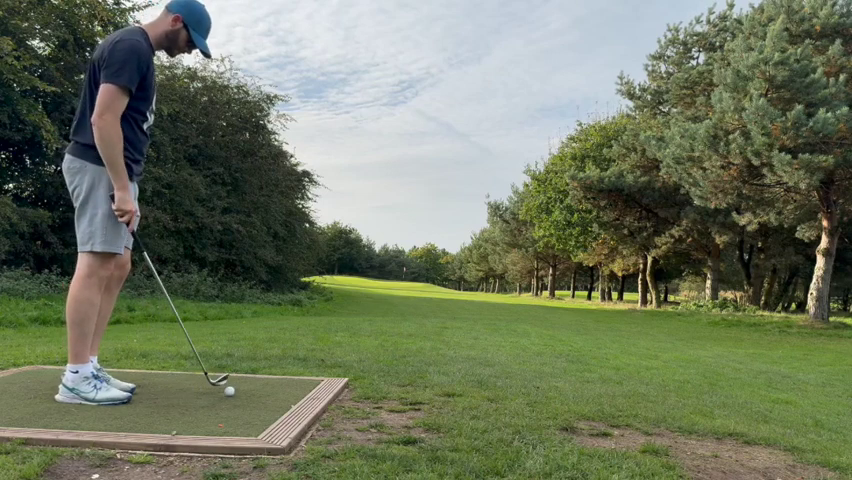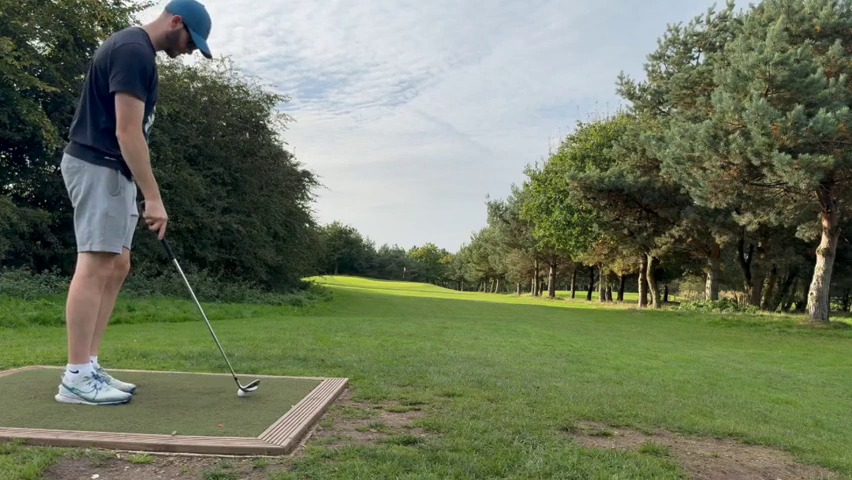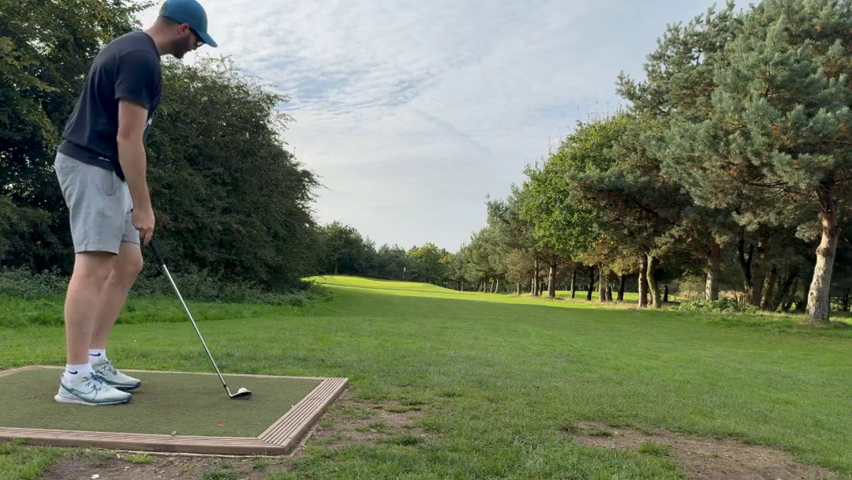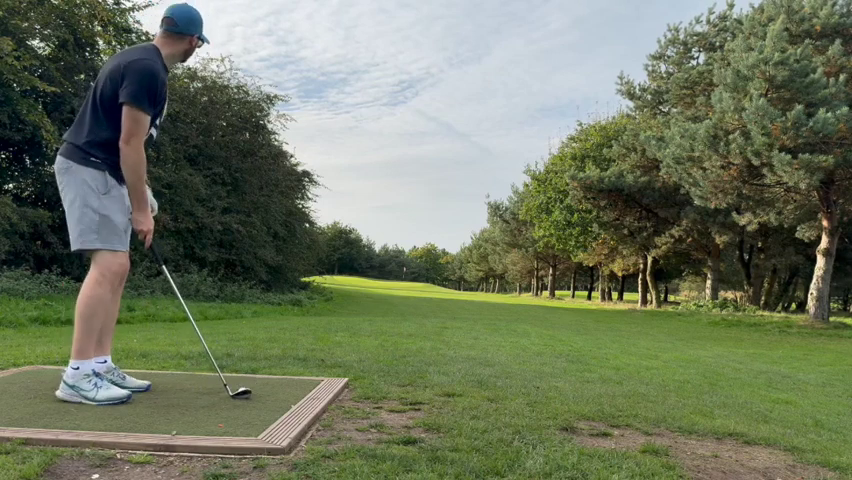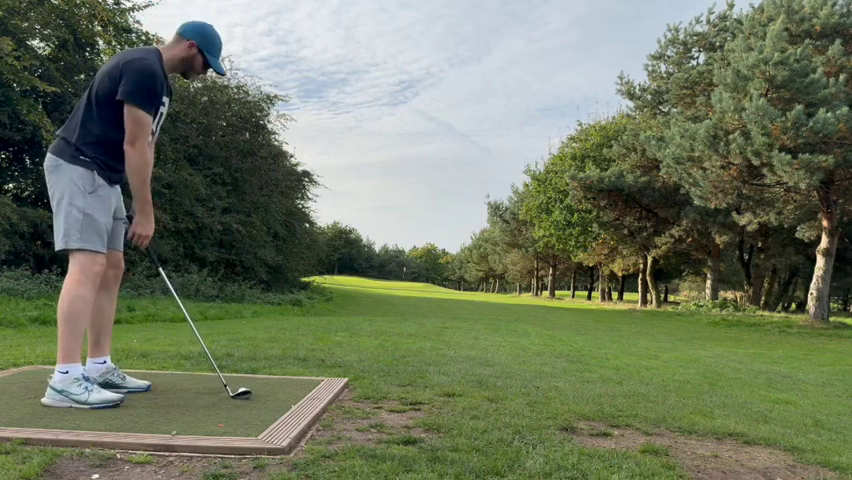
dt=0.4s
person 1, frame 1
left shoulder: (137, 48)
right shoulder: (131, 48)
right elbow: (103, 119)
right wrist: (122, 189)
left hip: (114, 171)
right hip: (100, 169)
left knee: (115, 268)
right knee: (95, 266)
left ankle: (88, 367)
right ankle: (76, 377)
person 1, frame 2
left shoulder: (136, 49)
right shoulder: (134, 51)
right elbow: (128, 131)
left wrist: (141, 192)
right wrist: (154, 198)
left hip: (111, 170)
right hip: (99, 167)
left knee: (115, 269)
right knee: (95, 266)
left ankle: (89, 367)
right ankle: (76, 377)
person 1, frame 3
left shoulder: (134, 49)
right shoulder: (141, 60)
right elbow: (128, 138)
left wrist: (135, 200)
right wrist: (143, 206)
left hip: (103, 168)
right hip: (92, 167)
left knee: (127, 265)
right knee: (93, 268)
left ankle: (94, 359)
right ankle: (75, 378)
person 1, frame 4
left shoulder: (145, 63)
right shoulder: (146, 70)
right elbow: (130, 143)
left wrist: (142, 192)
right wrist: (140, 209)
left hip: (103, 172)
right hip: (88, 169)
left knee: (117, 270)
right knee: (106, 267)
left ankle: (100, 367)
right ankle: (78, 375)
person 1, frame 5
left shoulder: (160, 80)
right shoulder: (143, 69)
left elbow: (145, 146)
right elbow: (134, 147)
left wrist: (141, 207)
right wrist: (145, 214)
left hip: (100, 175)
right hip: (78, 168)
left knee: (112, 270)
right knee: (88, 267)
left ankle: (99, 367)
right ankle: (65, 379)
